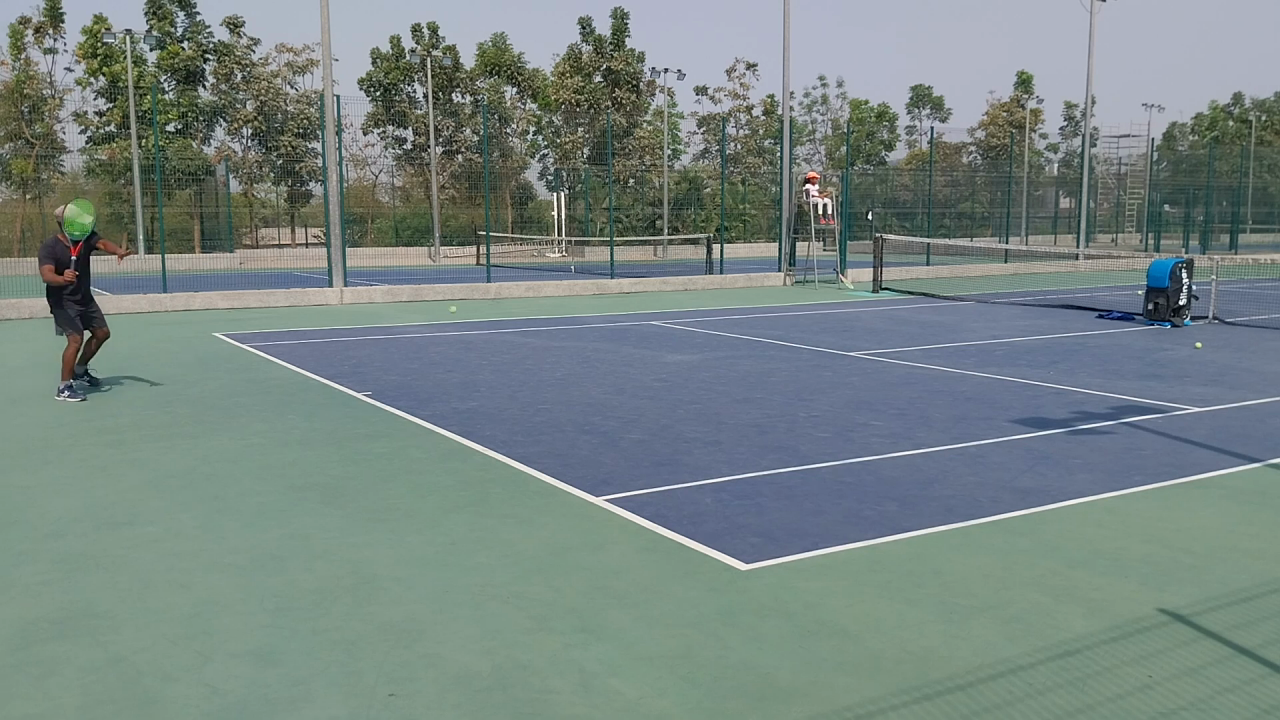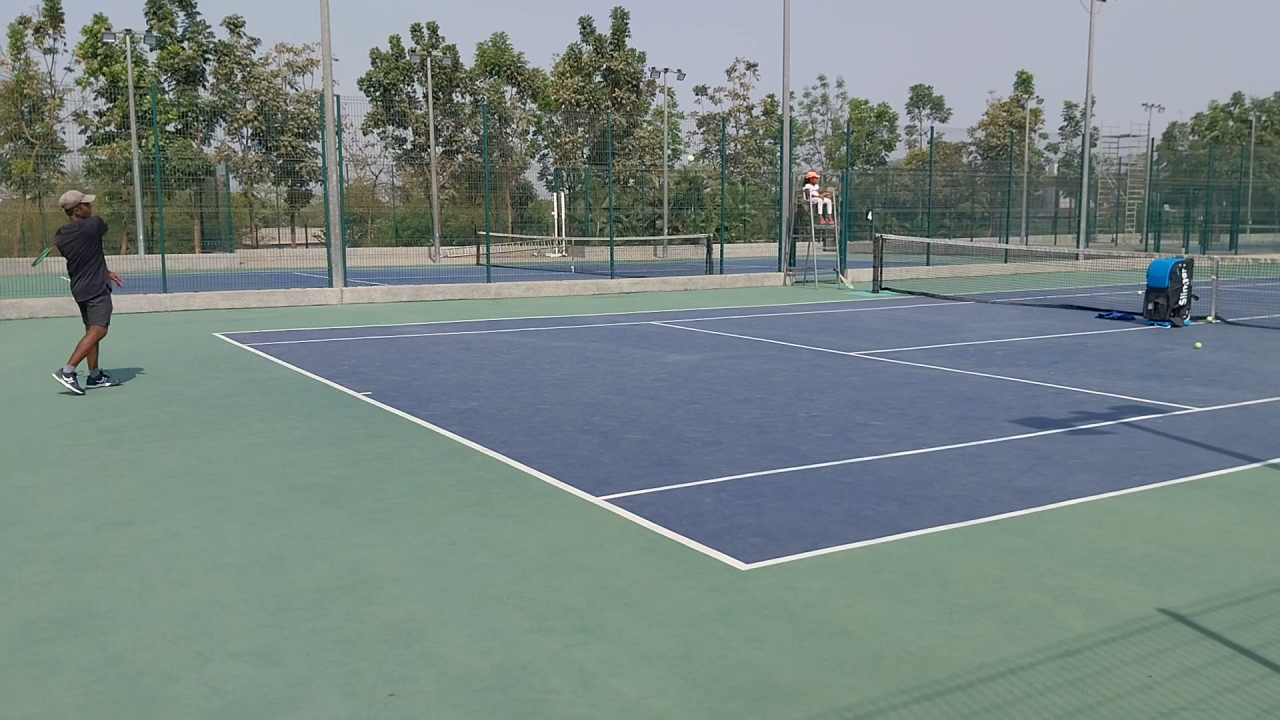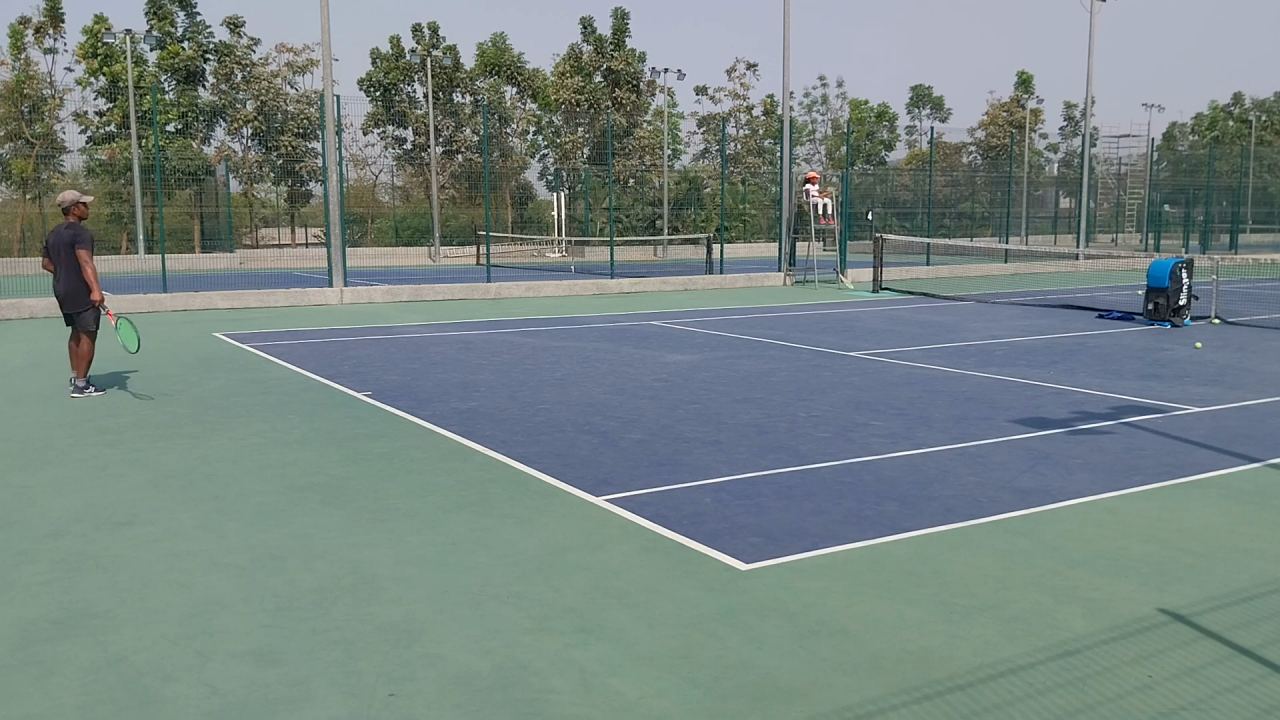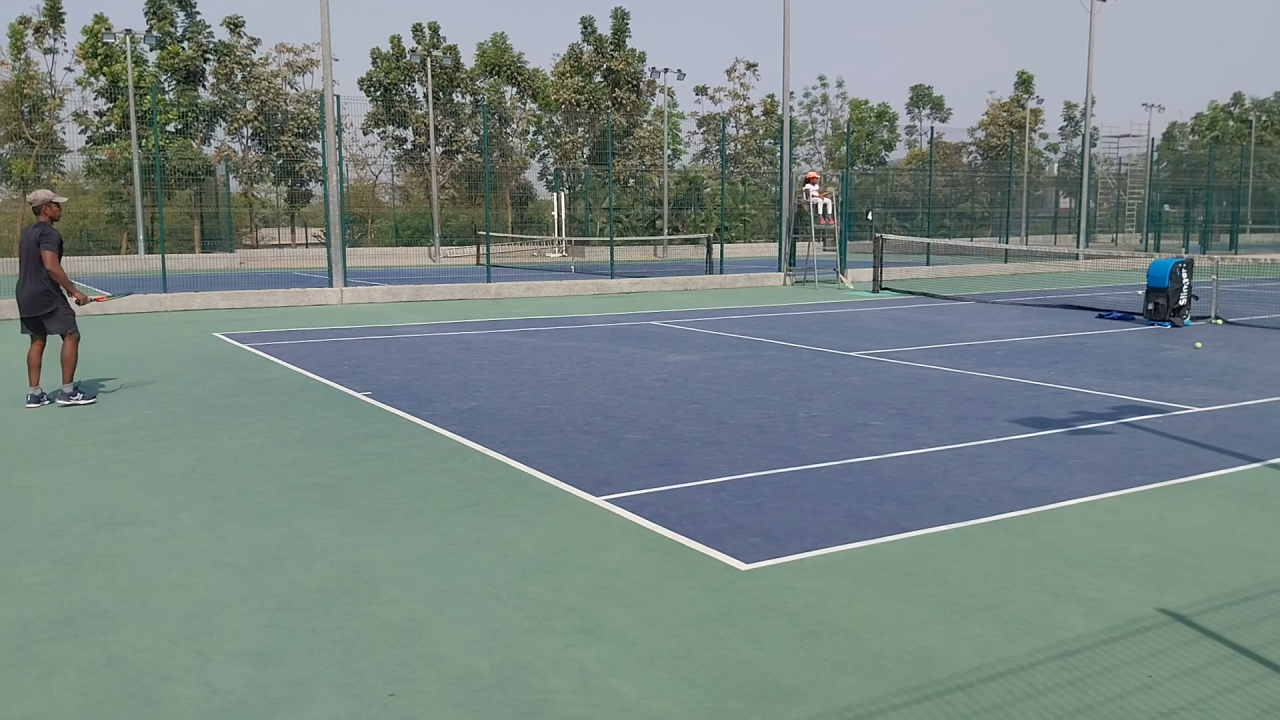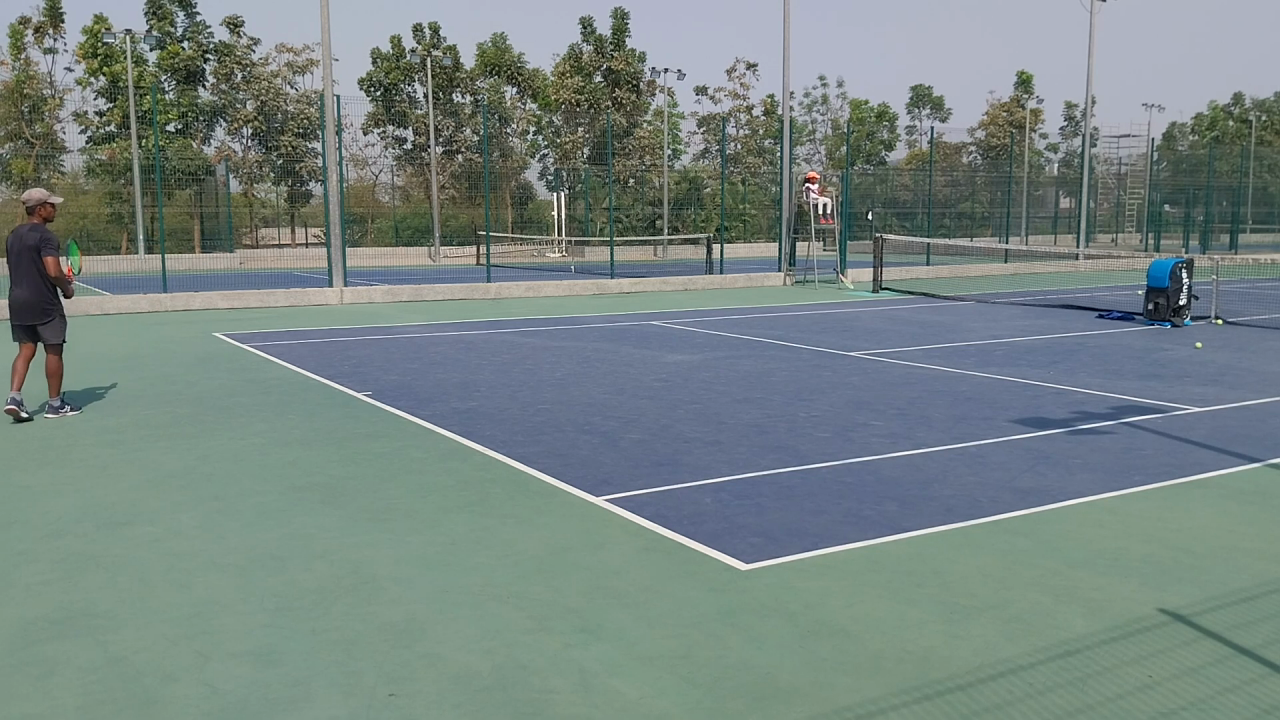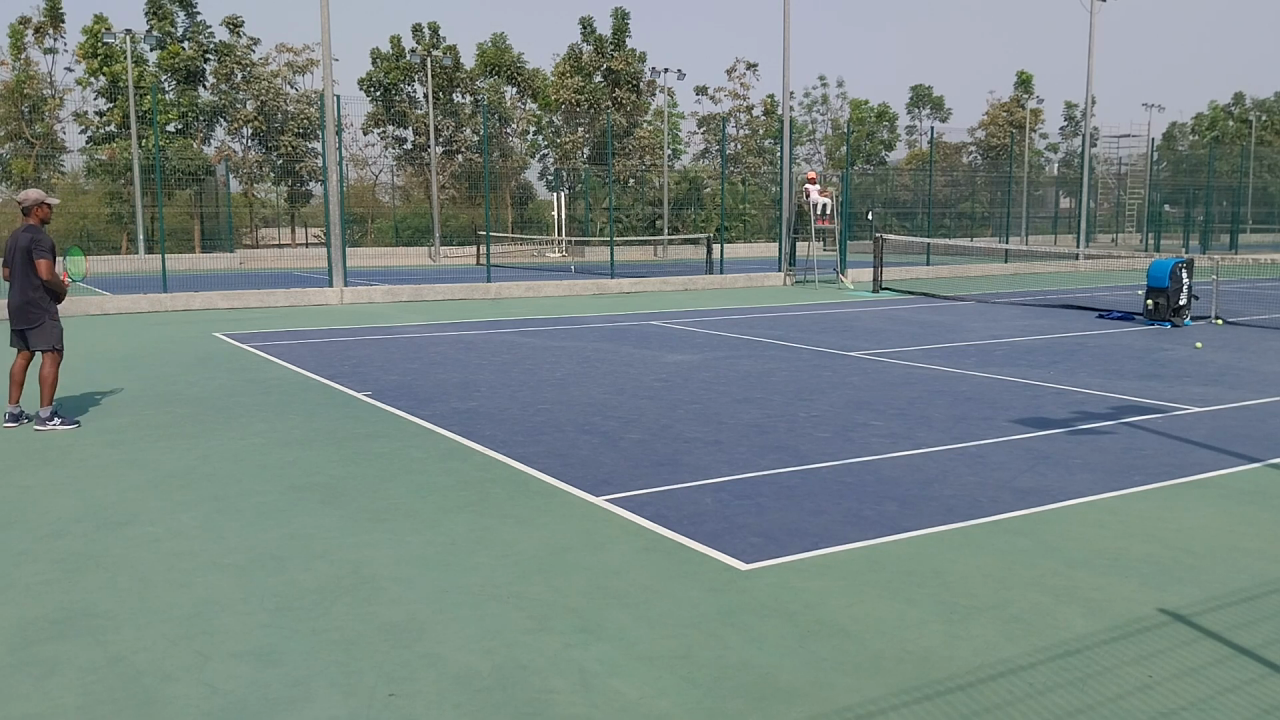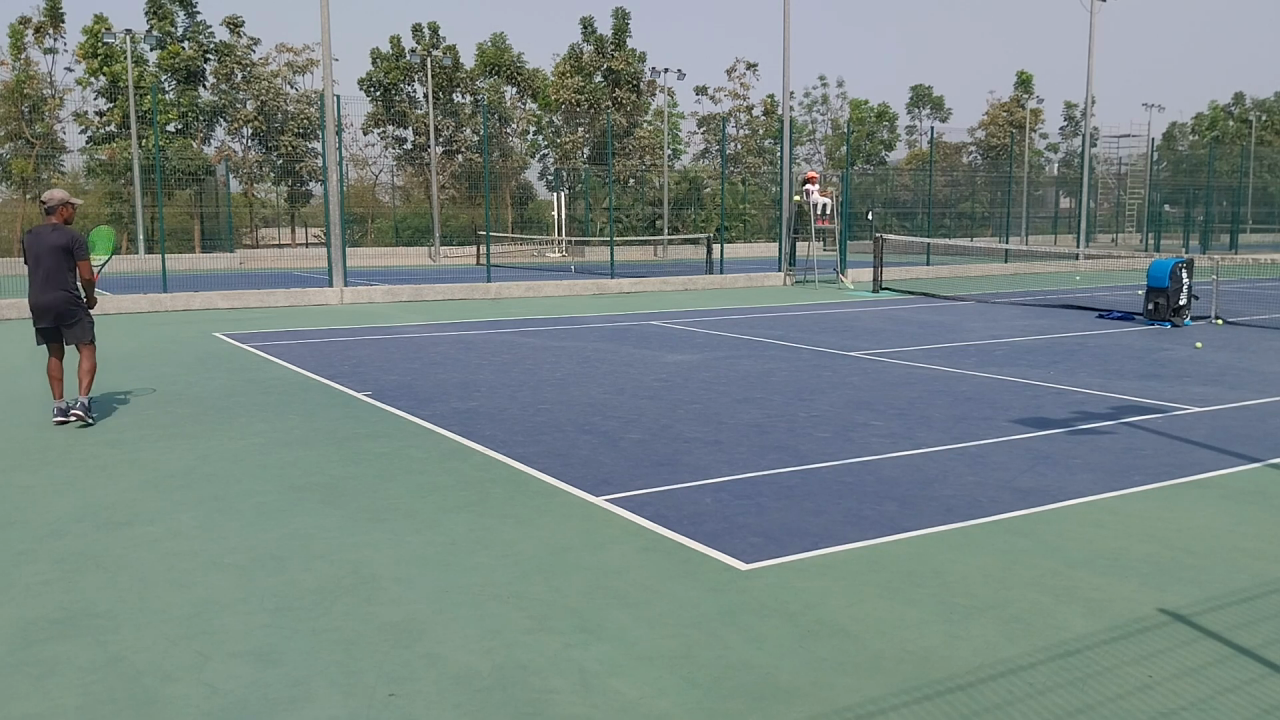
dt=0.7s
person 1, frame 1
left shoulder: (86, 236)
right shoulder: (49, 248)
left elbow: (104, 244)
right elbow: (46, 276)
left wrist: (119, 252)
right wrist: (62, 278)
left hip: (84, 298)
right hip: (62, 301)
left knee: (102, 333)
right knee: (75, 339)
left ankle: (80, 370)
right ankle: (64, 387)
person 1, frame 2
left shoulder: (60, 236)
right shoulder: (94, 224)
left wrist: (106, 272)
left hip: (79, 287)
right hip: (96, 288)
left knee: (92, 330)
right knee: (98, 330)
left ankle: (94, 376)
right ankle: (67, 371)
person 1, frame 3
left shoulder: (54, 234)
right shoulder: (81, 233)
left elbow: (47, 263)
right elbow: (86, 263)
right wrist: (96, 289)
left hip: (62, 291)
right hip: (81, 293)
left knee: (76, 332)
right knee: (88, 335)
left ankle: (76, 376)
right ankle: (81, 385)
person 1, frame 4
left shoulder: (27, 233)
right shoulder: (48, 233)
right elbow: (51, 265)
left wrist: (62, 282)
right wrist: (74, 290)
left hip: (25, 296)
right hip: (46, 296)
left knee: (37, 342)
right knee: (71, 337)
left ankle: (34, 393)
right ankle: (69, 389)
person 1, frame 5
left shoulder: (13, 236)
right shoulder: (45, 236)
right elbow: (54, 272)
left wrist: (59, 280)
right wrist: (66, 288)
left hip: (18, 301)
right hip: (44, 302)
left knee: (26, 350)
right knee: (54, 351)
left ankle: (14, 397)
right ankle: (55, 404)
person 1, frame 6
left shoulder: (15, 236)
right shoulder: (39, 237)
left elbow: (7, 274)
right elbow: (46, 275)
right wrist: (62, 289)
left hip: (18, 304)
right hip: (39, 306)
left knee: (23, 356)
right knee: (52, 356)
left ankle: (12, 412)
right ankle: (46, 415)
person 1, frame 7
left shoulder: (30, 236)
right shoulder: (73, 237)
right elbow: (87, 276)
right wrist: (90, 297)
left hip: (38, 303)
right hip: (67, 303)
left knee: (55, 353)
right knee: (87, 350)
left ankle: (60, 407)
right ankle: (82, 401)
